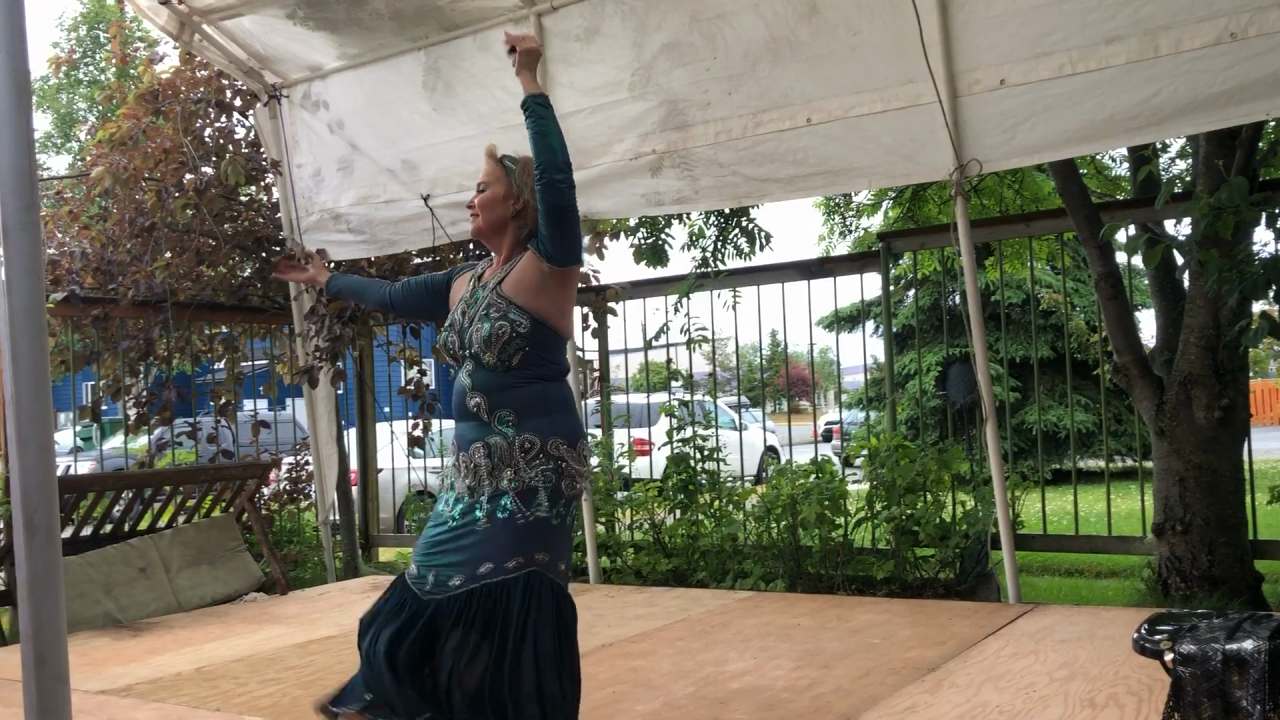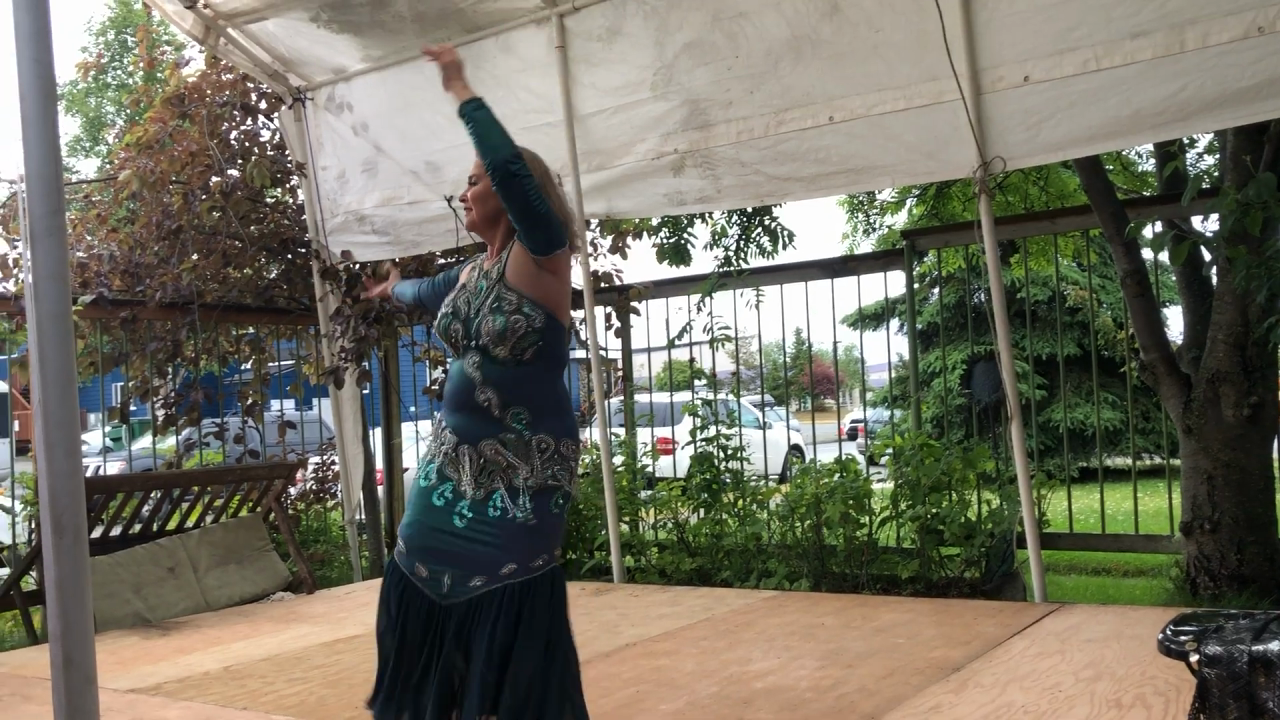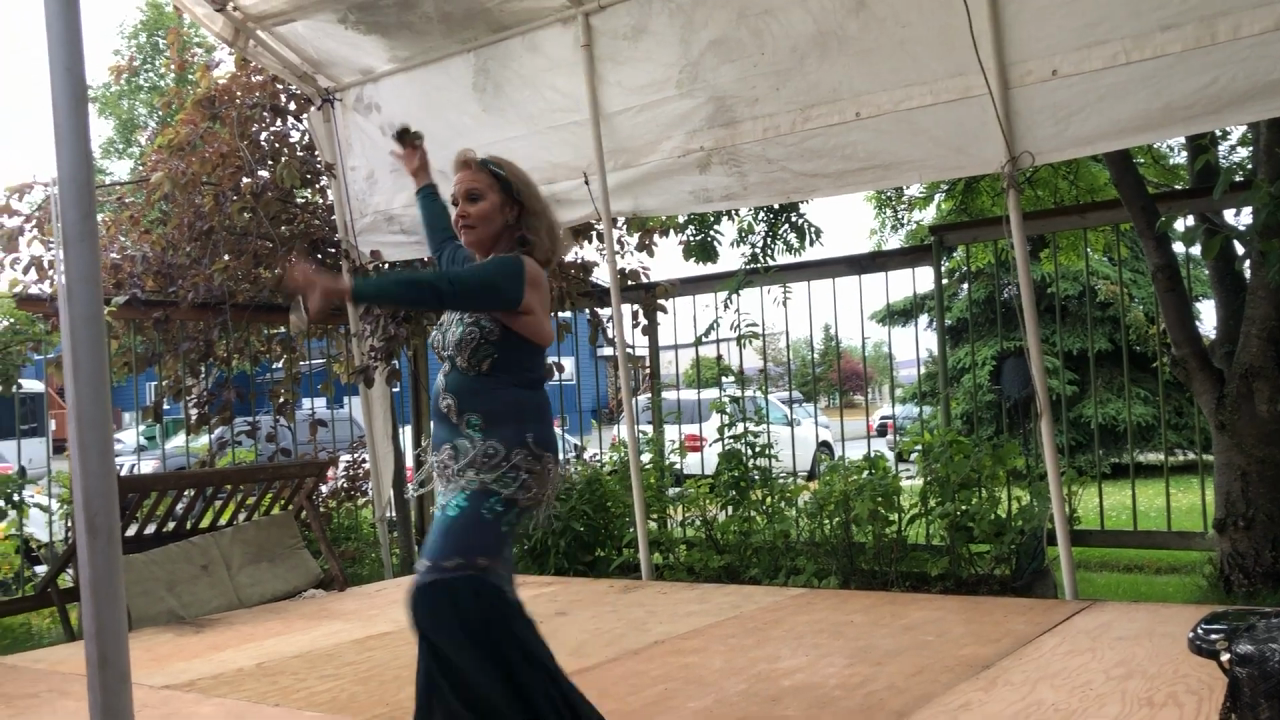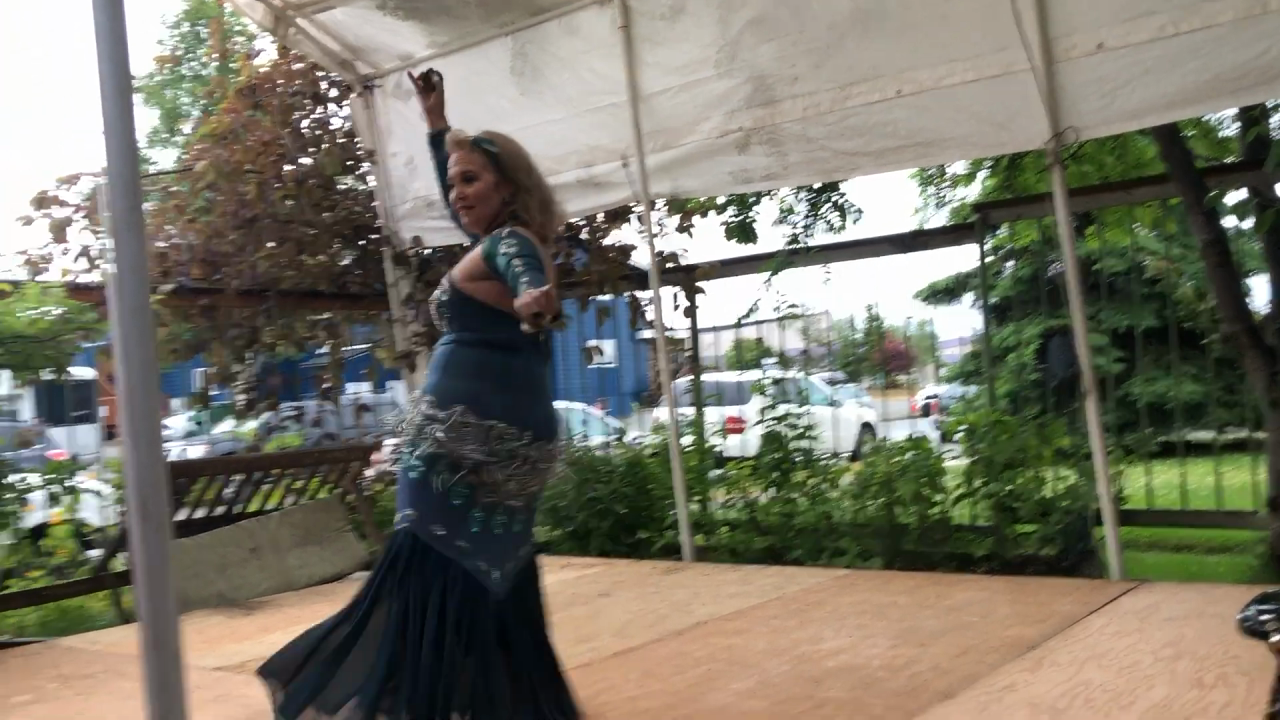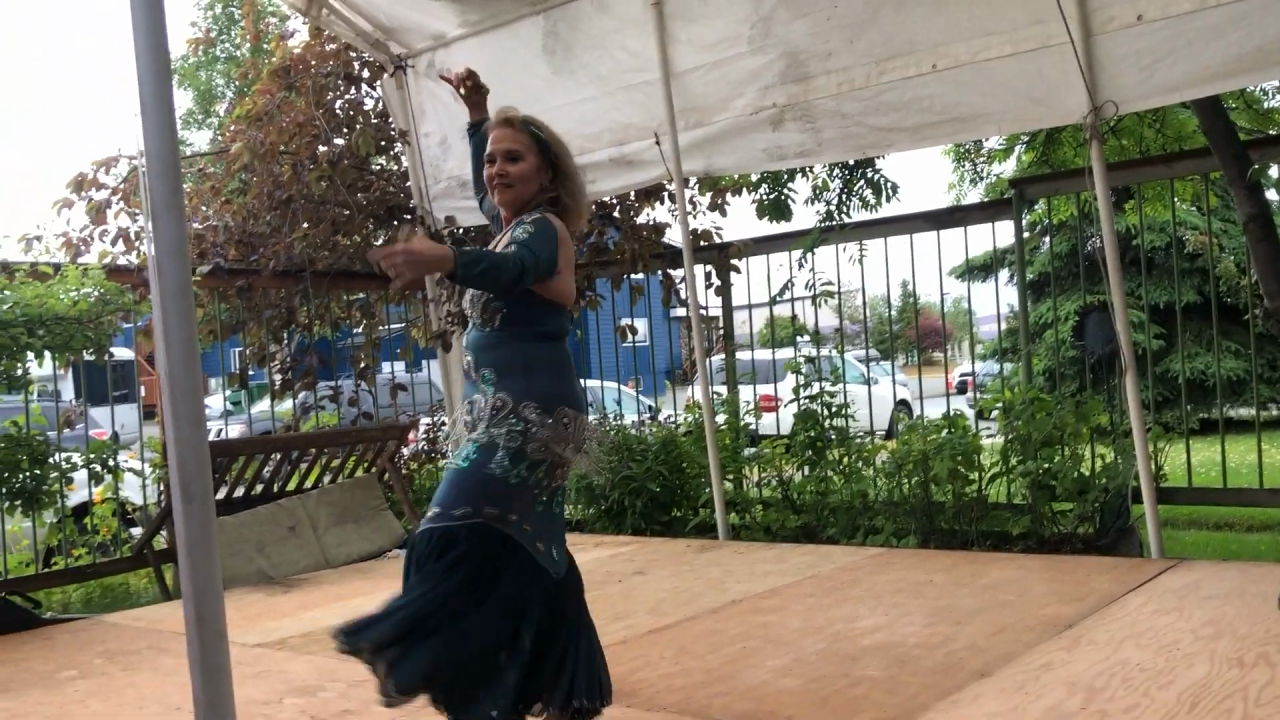
dt=0.4s
person 1, frame 1
left shoulder: (548, 266)
right shoulder: (465, 283)
left elbow: (557, 179)
right elbow: (392, 296)
left wrist: (530, 84)
right wrist: (326, 279)
left hip: (535, 466)
right hip: (478, 469)
left knee: (517, 606)
right knee: (430, 599)
person 1, frame 2
left shoulder: (542, 254)
right shoulder: (472, 273)
left elbow: (509, 164)
right elbow: (428, 295)
left wrist: (462, 91)
right wrist: (395, 287)
left hip: (527, 466)
right hip: (457, 459)
left knee: (516, 602)
right knee: (420, 585)
person 1, frame 3
left shoulder: (514, 272)
right shoulder: (481, 274)
left elbow: (425, 289)
right elbow: (445, 250)
left wrist: (342, 287)
right wrist: (420, 179)
left hip: (501, 464)
right hip: (471, 467)
left knee: (450, 596)
right knee: (451, 600)
person 1, frame 4
left shoulder: (512, 244)
right shoulder: (506, 240)
left elbow: (528, 277)
right elbow: (458, 205)
left wrist: (536, 300)
right wrist: (436, 121)
left hip: (460, 428)
right hip: (521, 437)
left knee: (429, 568)
right knee: (500, 577)
person 1, frame 5
left shoulder: (539, 229)
right shoulder: (525, 224)
left elbow: (507, 269)
right elbow: (488, 193)
left wrist: (440, 260)
right wrist: (478, 114)
left hip: (521, 418)
right hip: (531, 418)
left knee: (452, 545)
right knee: (527, 558)
